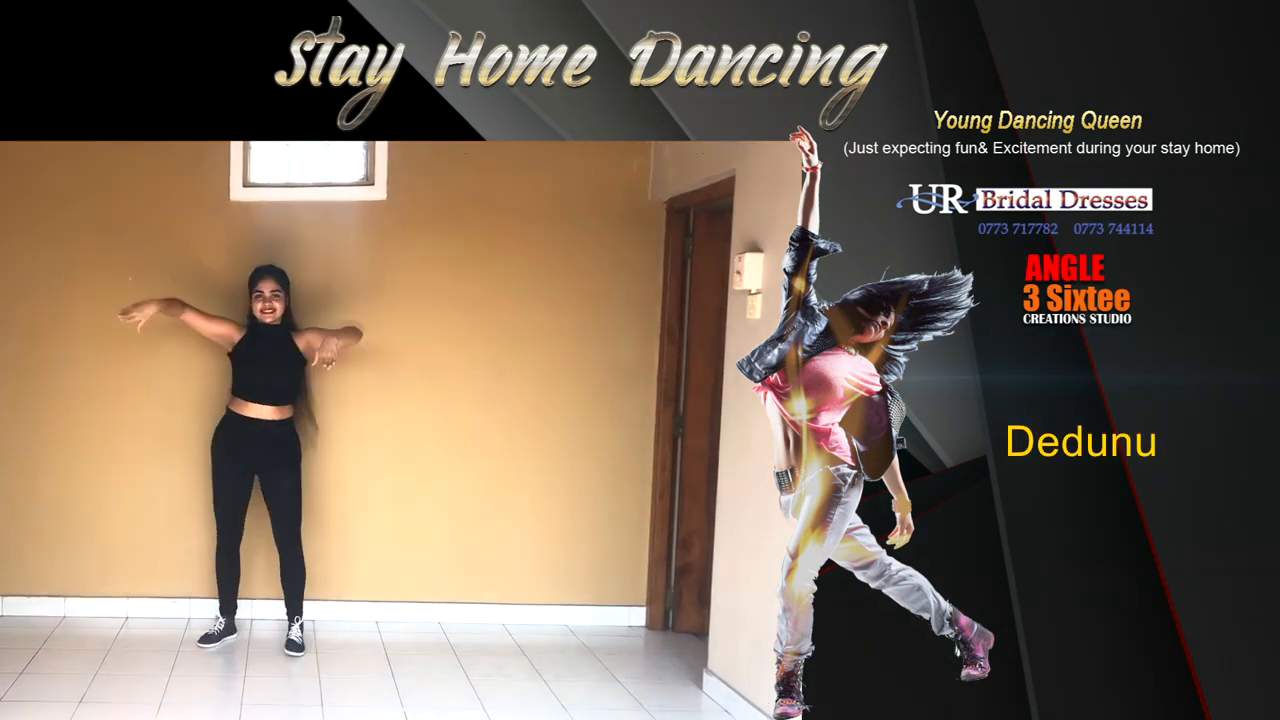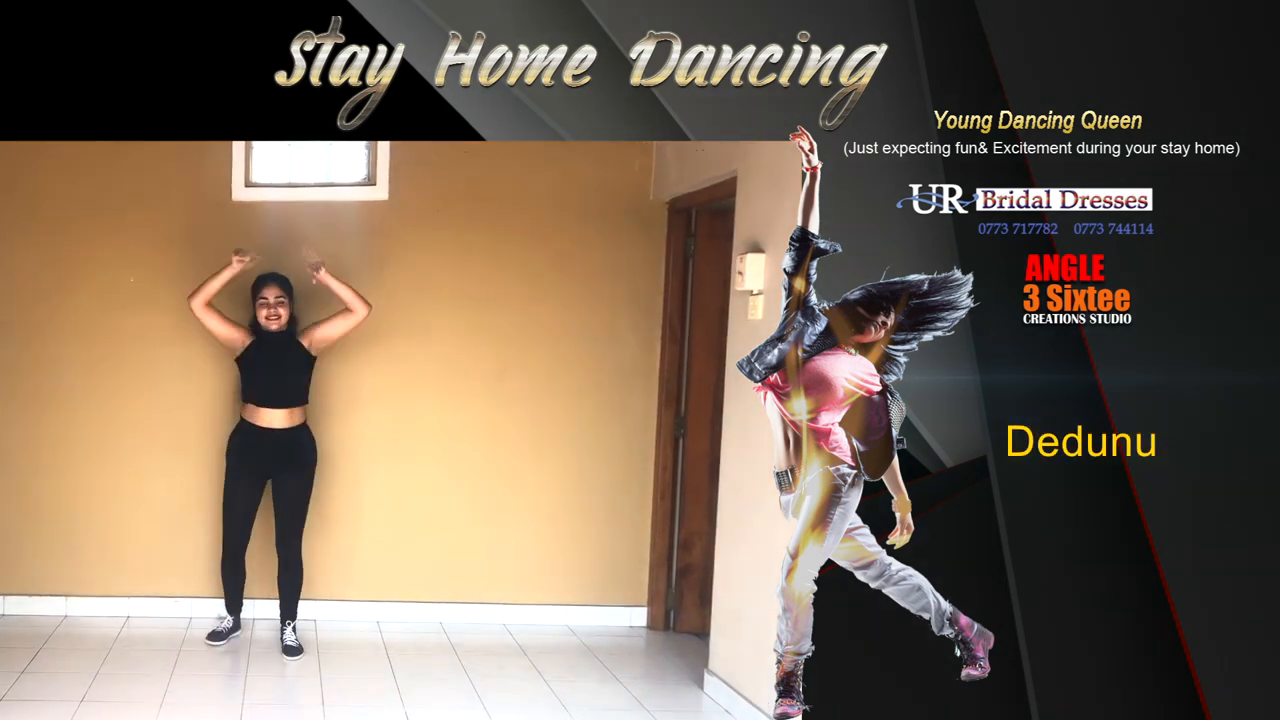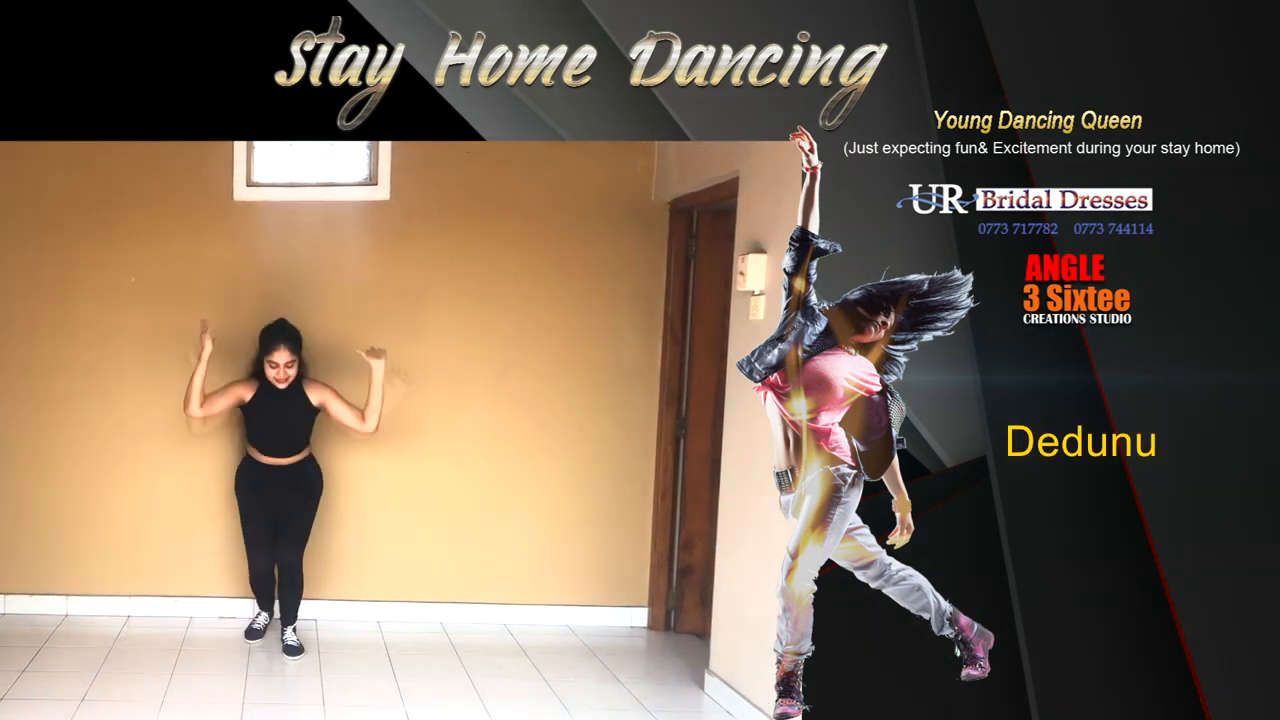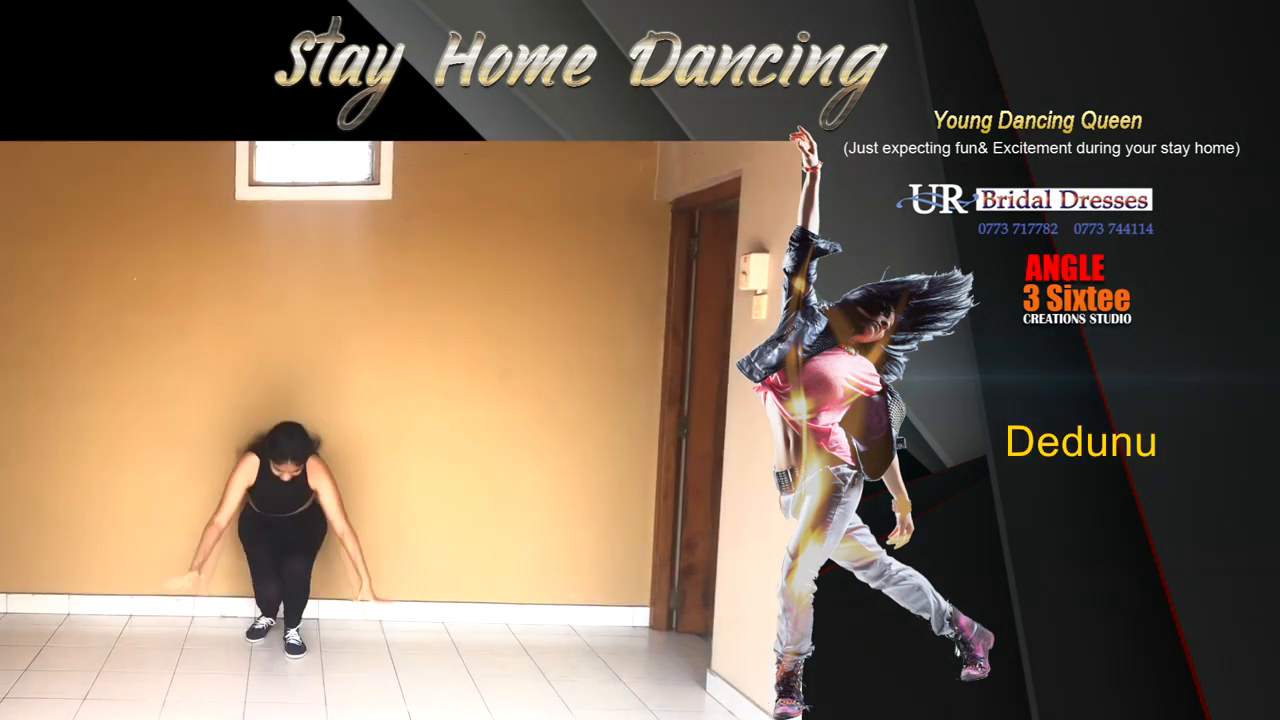
dt=0.2s
person 1, frame 1
left shoulder: (868, 378)
right shoulder: (804, 318)
left elbow: (881, 445)
right elbow: (806, 243)
left wrist: (902, 503)
right wrist: (813, 173)
left hip: (832, 474)
right hip: (792, 481)
left knee: (795, 576)
right knee: (876, 566)
right ankle: (966, 630)
person 1, frame 2
left shoulder: (868, 378)
right shoulder: (805, 318)
left elbow: (881, 446)
right elbow: (806, 243)
left wrist: (903, 503)
right wrist: (813, 174)
left hip: (832, 475)
right hip: (792, 481)
left knee: (795, 576)
right knee: (876, 566)
right ankle: (966, 630)
person 1, frame 3
left shoulder: (868, 379)
right shoulder: (806, 318)
left elbow: (881, 446)
right elbow: (806, 243)
left wrist: (903, 503)
right wrist: (814, 173)
left hip: (832, 474)
right hip: (792, 481)
left knee: (796, 576)
right knee: (877, 566)
person 1, frame 4
left shoulder: (868, 378)
right shoulder: (804, 317)
left elbow: (881, 445)
right elbow: (806, 243)
left wrist: (903, 503)
right wrist: (812, 172)
left hip: (832, 473)
right hip: (792, 480)
left knee: (795, 576)
right knee: (876, 566)
person 2, frame 1
left shoulder: (301, 340)
right shoulder: (238, 335)
left elbow: (353, 333)
right elbow: (184, 311)
left wrist: (336, 341)
right wrist: (156, 306)
left hip: (279, 443)
right hip: (232, 439)
left knee: (288, 537)
right knee: (227, 536)
left ankle: (296, 622)
right ankle: (226, 619)
person 2, frame 2
left shoulder: (306, 342)
right shoulder: (244, 343)
left elbow: (361, 311)
right elbow: (197, 305)
left wrist: (325, 278)
right wrist: (231, 270)
left hip: (295, 449)
right hip: (247, 447)
left knee: (289, 542)
right knee: (233, 539)
left ankle: (289, 626)
right ankle: (233, 615)
person 2, frame 3
left shoulder: (314, 393)
right shoulder: (247, 391)
left elbow: (367, 424)
right elbow: (195, 410)
left wrist: (376, 374)
right wrist: (204, 359)
left hip: (301, 481)
right hip: (255, 480)
left knee: (290, 556)
right knee: (260, 559)
left ankle: (289, 626)
right ankle: (264, 610)
person 2, frame 4
left shoulder: (316, 468)
right shoulder: (251, 463)
left elbow: (342, 526)
right elbow: (220, 521)
left wrist: (365, 579)
right wrist: (196, 567)
left hip: (303, 524)
right hip: (259, 525)
left knee: (296, 567)
right knee: (268, 585)
left ankle: (292, 627)
right ankle: (266, 615)
